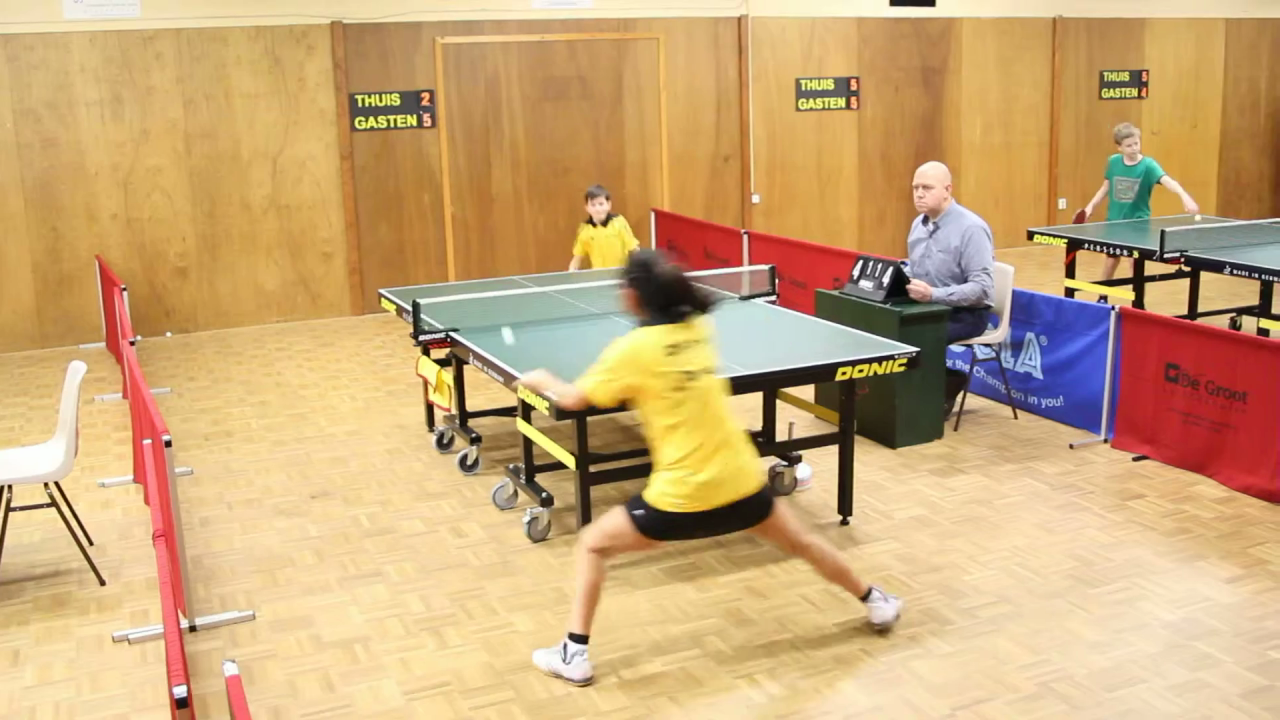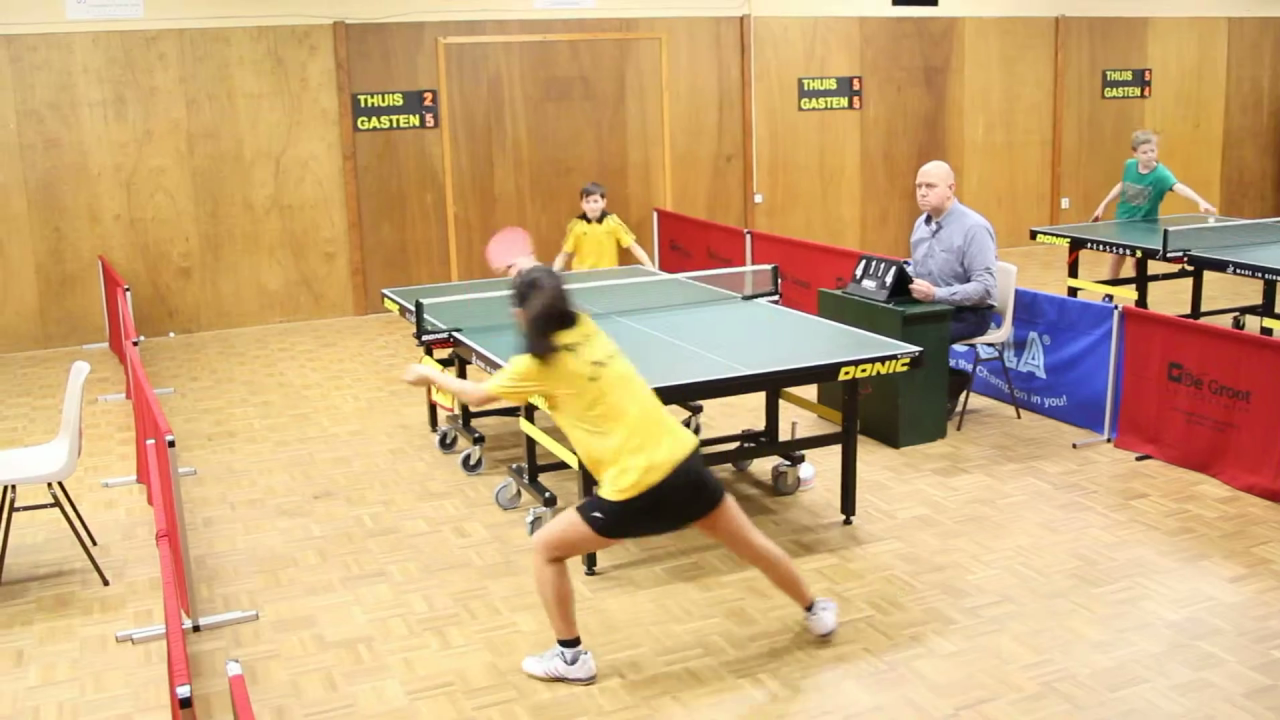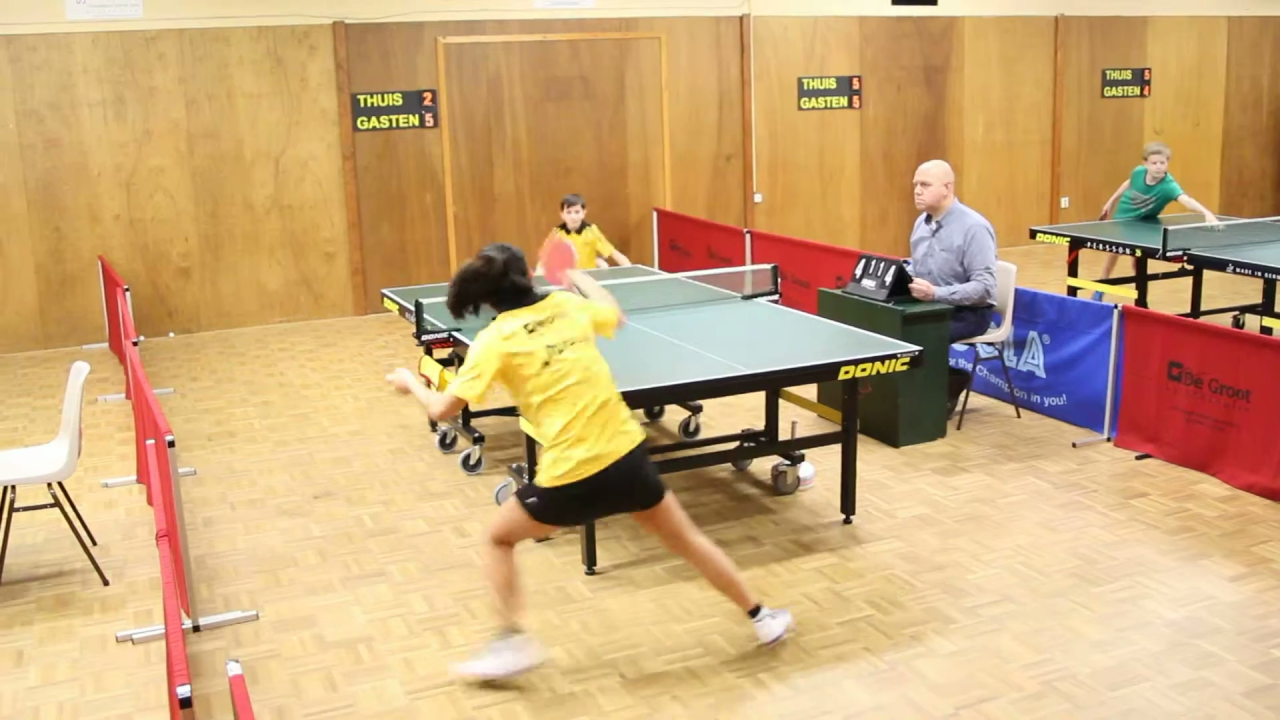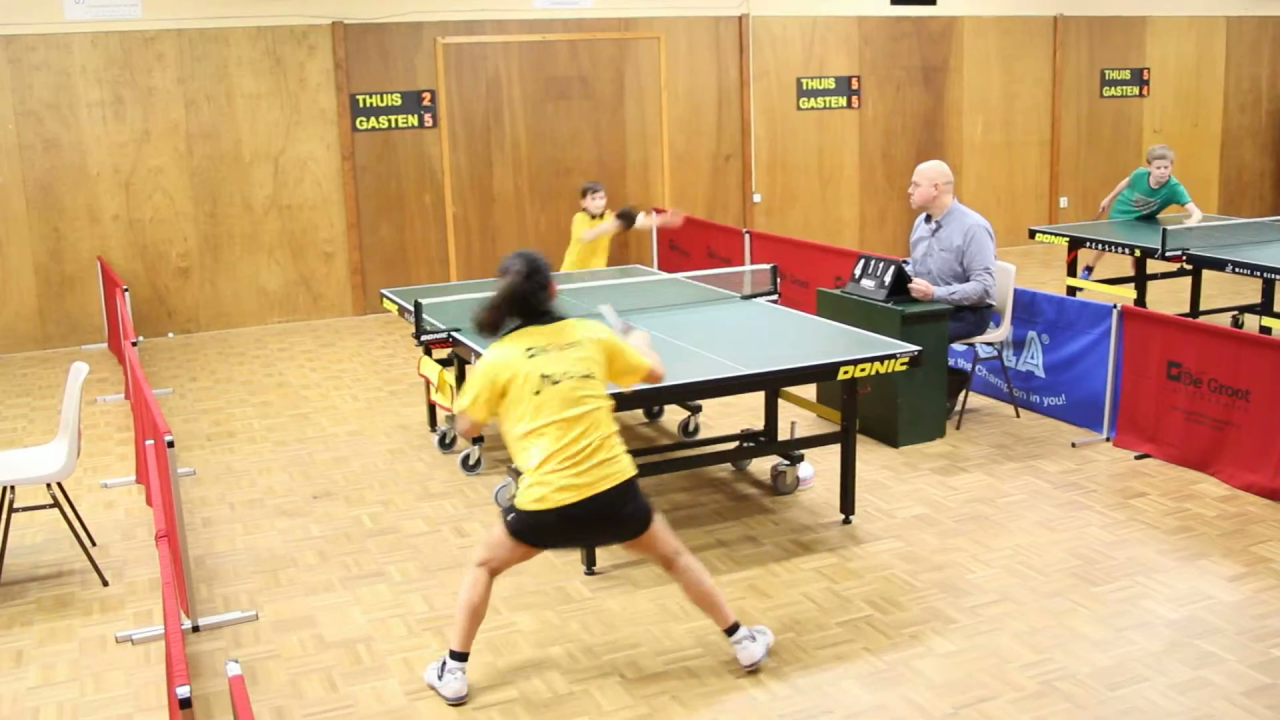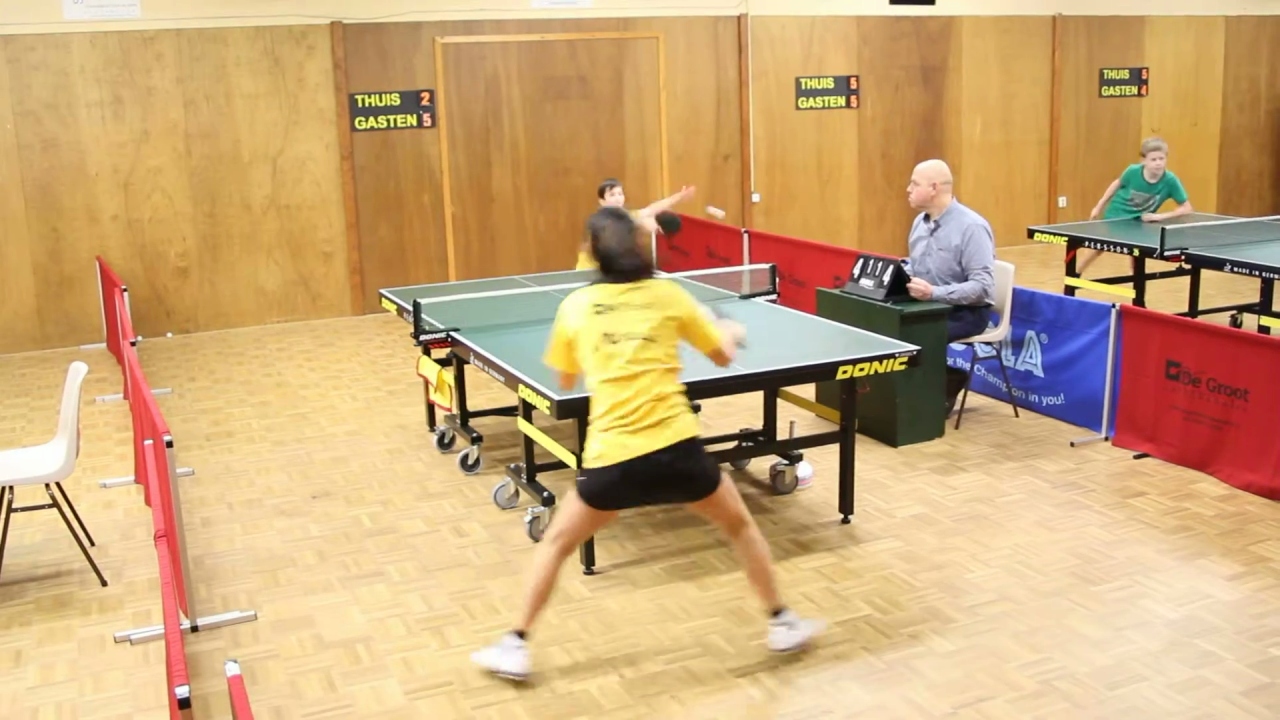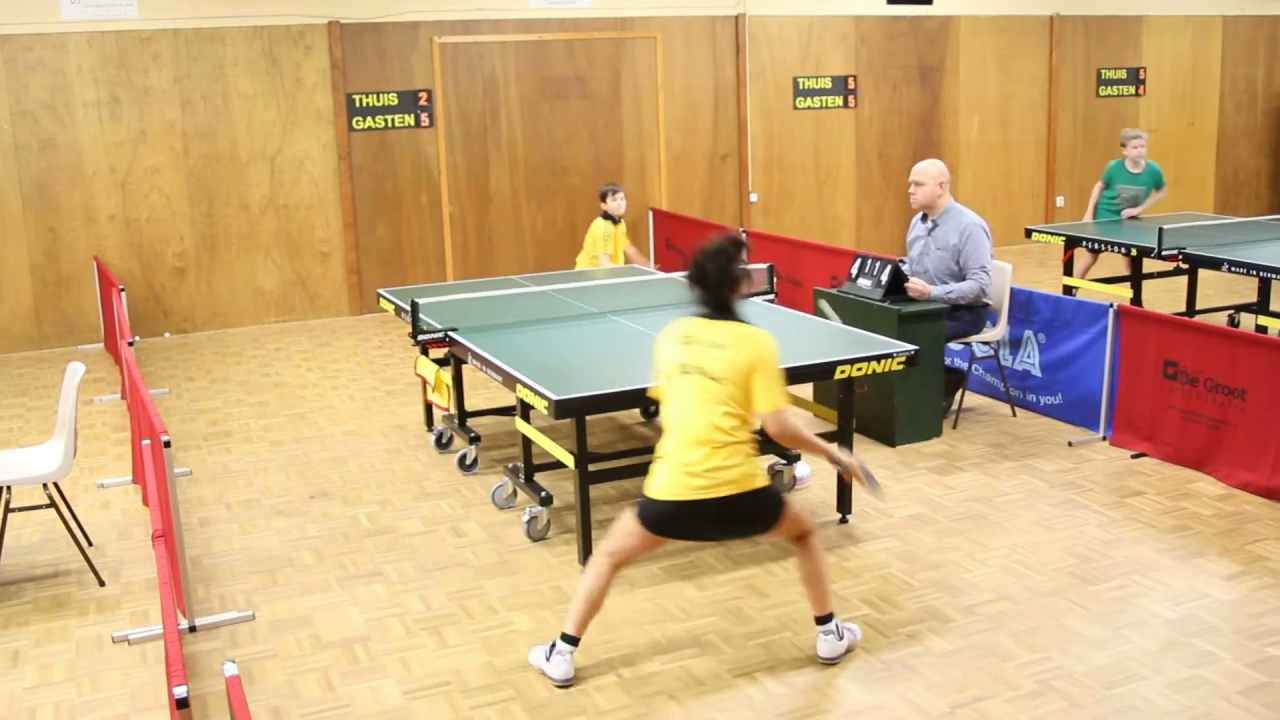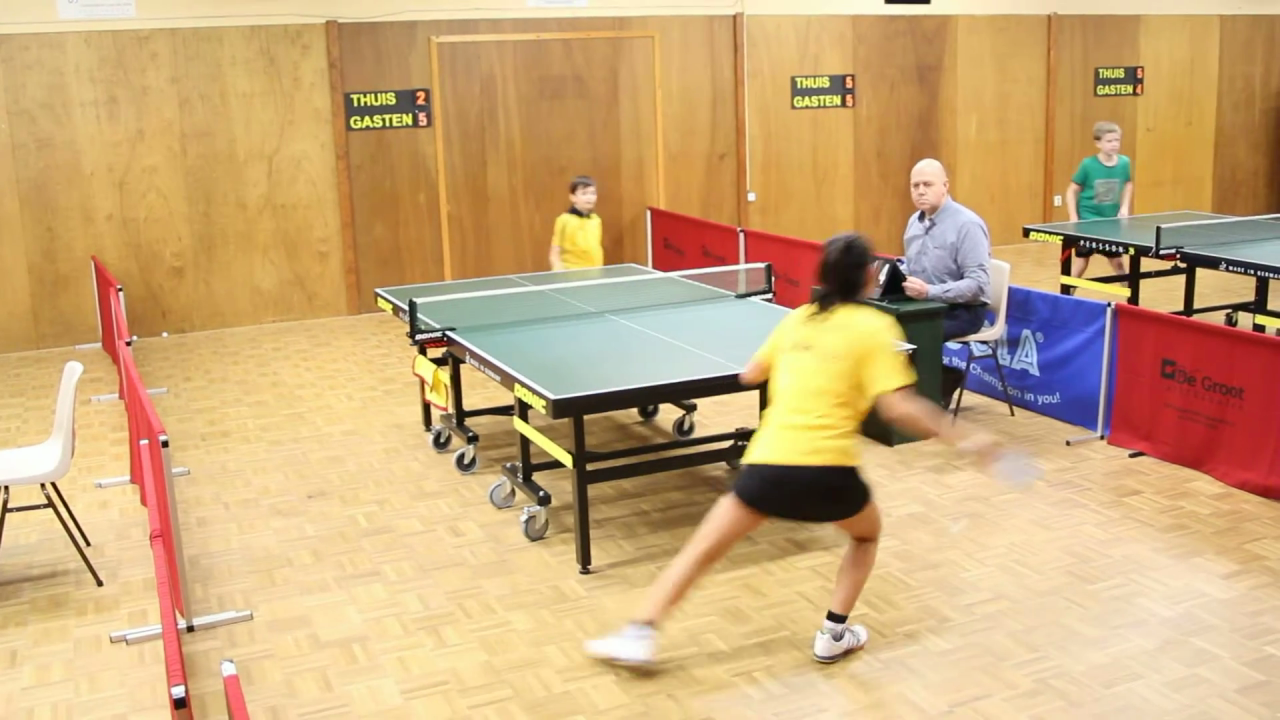
dt=0.2s
person 1, frame 1
left shoulder: (632, 350)
right shoulder: (697, 327)
left elbow: (572, 399)
left wrist: (540, 379)
left hip: (681, 498)
right hip: (742, 484)
left knee: (591, 544)
right knee: (799, 540)
left ankle: (574, 654)
right ankle: (873, 602)
person 1, frame 2
left shoulder: (537, 363)
right shoulder: (584, 326)
left elbow: (475, 395)
right elbow: (555, 329)
left wrist: (430, 375)
right wrist: (539, 274)
left hip: (633, 487)
right hip: (683, 462)
left knee: (546, 550)
right knee: (748, 541)
left ankle: (572, 656)
right ankle: (815, 611)
person 1, frame 3
left shoulder: (495, 340)
right shoulder: (567, 305)
left elbow: (442, 409)
right elbow: (616, 317)
left wrist: (409, 380)
right wrist: (587, 282)
left hip: (571, 476)
right hip: (626, 453)
left knee: (499, 538)
right knee: (685, 538)
left ankle: (510, 646)
right ankle: (762, 617)
person 1, frame 4
left shoulder: (500, 357)
right shoulder: (592, 333)
left elbow: (468, 428)
right elbow: (655, 373)
right wrist: (639, 342)
left hip: (548, 500)
right hip: (613, 486)
left knee: (482, 566)
right knee: (675, 557)
left ankle: (453, 671)
right ankle: (743, 640)
person 1, frame 5
left shoulder: (575, 306)
right shoulder: (669, 295)
left elbow: (567, 379)
right elbow: (723, 355)
right wrist: (733, 333)
left hip: (613, 458)
right hip: (674, 447)
left knee: (556, 542)
right knee: (740, 525)
left ankle: (513, 647)
right ankle: (783, 623)
person 1, frame 6
left shoulder: (673, 336)
right shoulder: (757, 343)
right elbow: (779, 426)
right wrist: (834, 454)
left hip: (673, 489)
right hip: (736, 488)
left knee: (607, 558)
right knee: (805, 533)
left ankle: (563, 652)
right ankle: (829, 632)
person 1, frame 7
left shoulder: (798, 318)
right shoulder: (876, 326)
left elbow: (750, 375)
right elbow: (898, 406)
right wrist: (961, 435)
left hip: (768, 462)
right hip: (828, 466)
left knee: (702, 549)
right knee: (867, 534)
left ankle: (639, 635)
right ankle: (835, 632)
person 2, frame 1
left shoulder: (971, 228)
right shoulder: (918, 224)
left elbow: (982, 288)
left wrist: (934, 294)
left hip: (966, 313)
left ankle: (947, 384)
person 2, frame 2
left shoulder: (974, 228)
right shoulder: (921, 223)
left elbow: (984, 287)
left wrist: (936, 294)
left hip: (968, 313)
left ankle: (950, 383)
person 2, frame 3
left shoulder: (974, 227)
right shoulder: (921, 222)
left elbow: (984, 287)
left wrist: (936, 294)
left hip: (968, 312)
left ankle: (949, 384)
person 2, frame 4
left shoulder: (974, 228)
right shoulder: (921, 222)
left elbow: (984, 287)
left wrist: (935, 293)
left hip: (968, 312)
left ankle: (949, 382)
person 2, frame 5
left shoulder: (972, 227)
right shoulder: (920, 222)
left elbow: (982, 287)
left wrist: (933, 293)
left hip: (966, 312)
left ankle: (948, 381)
person 2, frame 6
left shoulder: (970, 226)
right shoulder: (917, 222)
left elbow: (979, 286)
left wrist: (931, 293)
left hip: (965, 312)
left ankle: (946, 380)
person 2, frame 7
left shoulder: (967, 225)
right shoulder: (914, 221)
left elbow: (978, 284)
left wrist: (929, 292)
left hip: (963, 310)
right hip: (924, 304)
left ankle: (943, 381)
